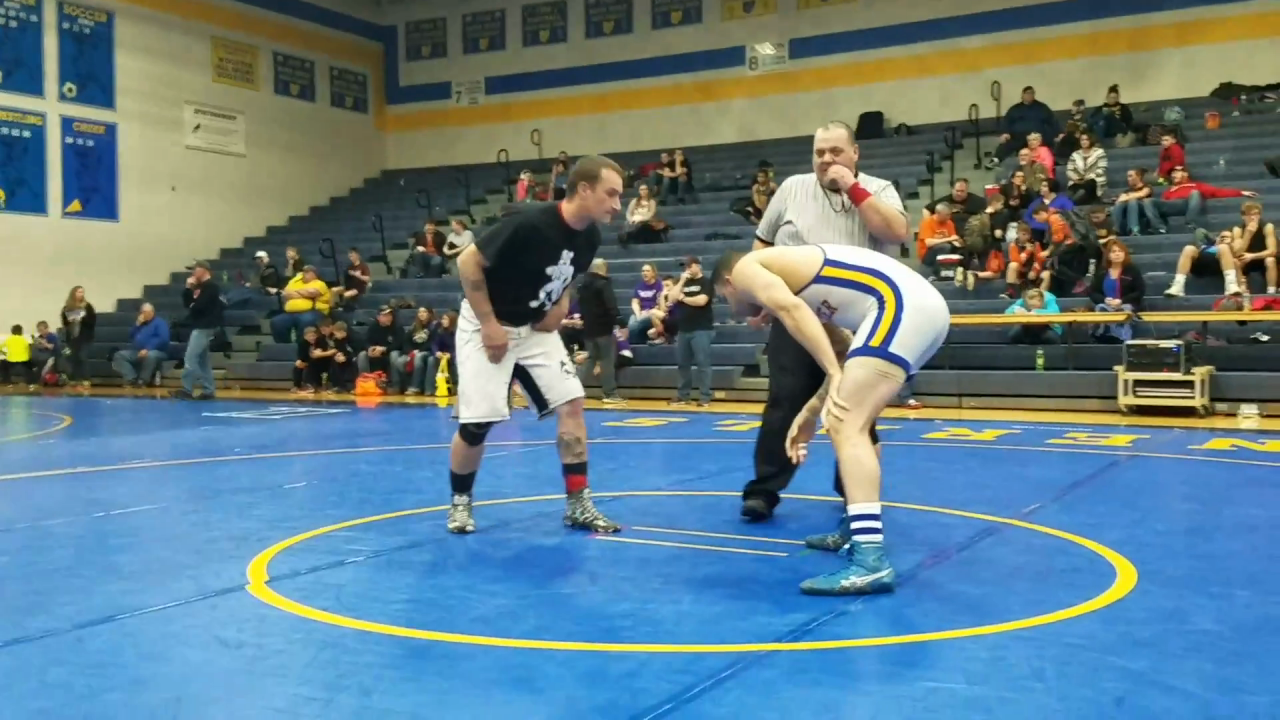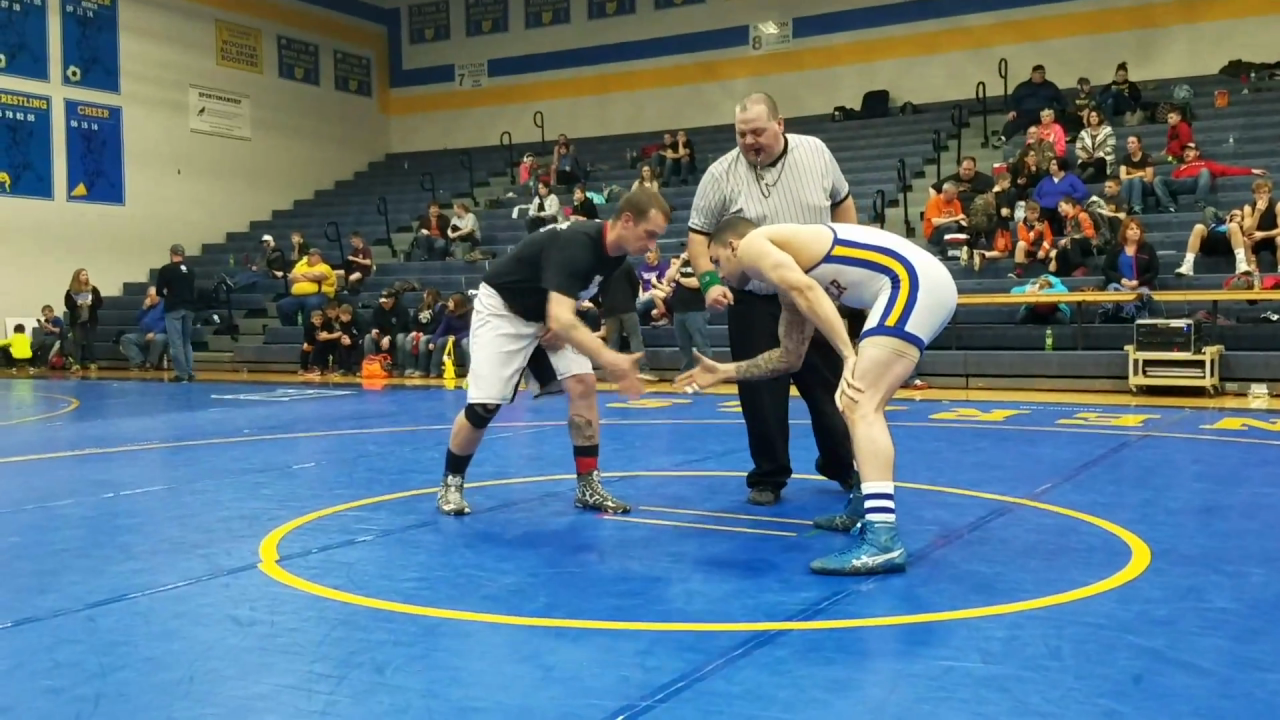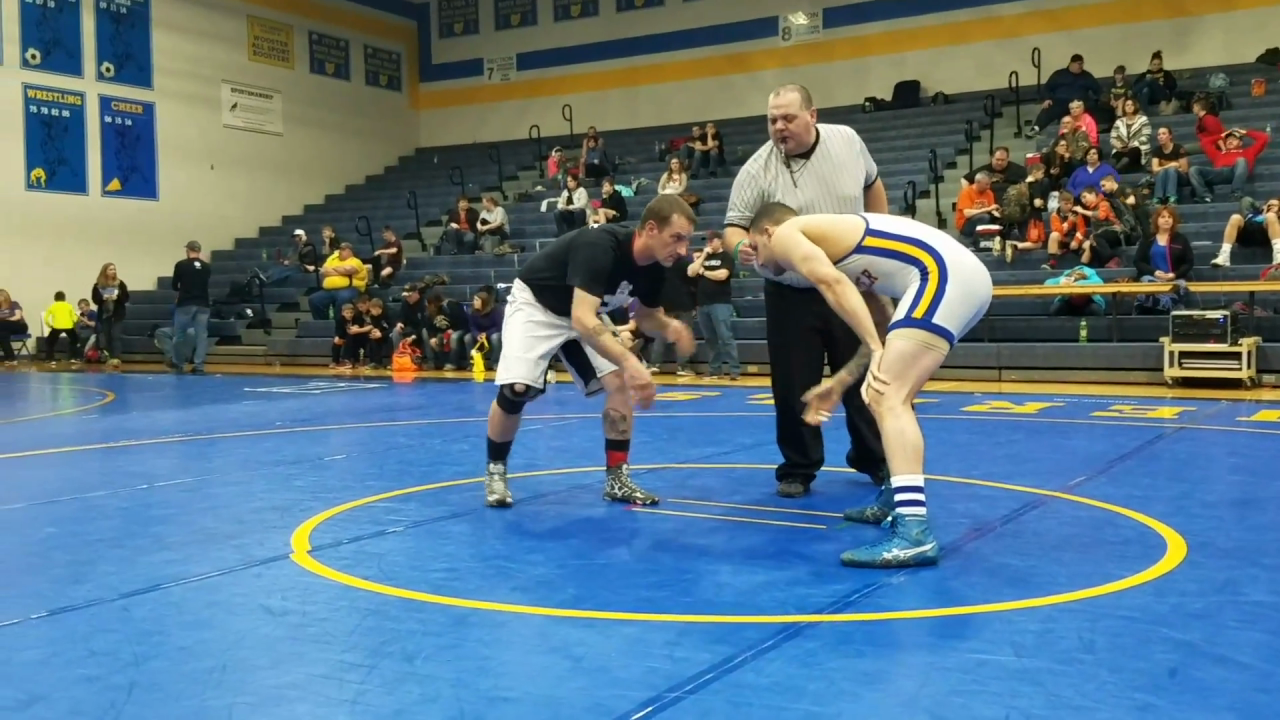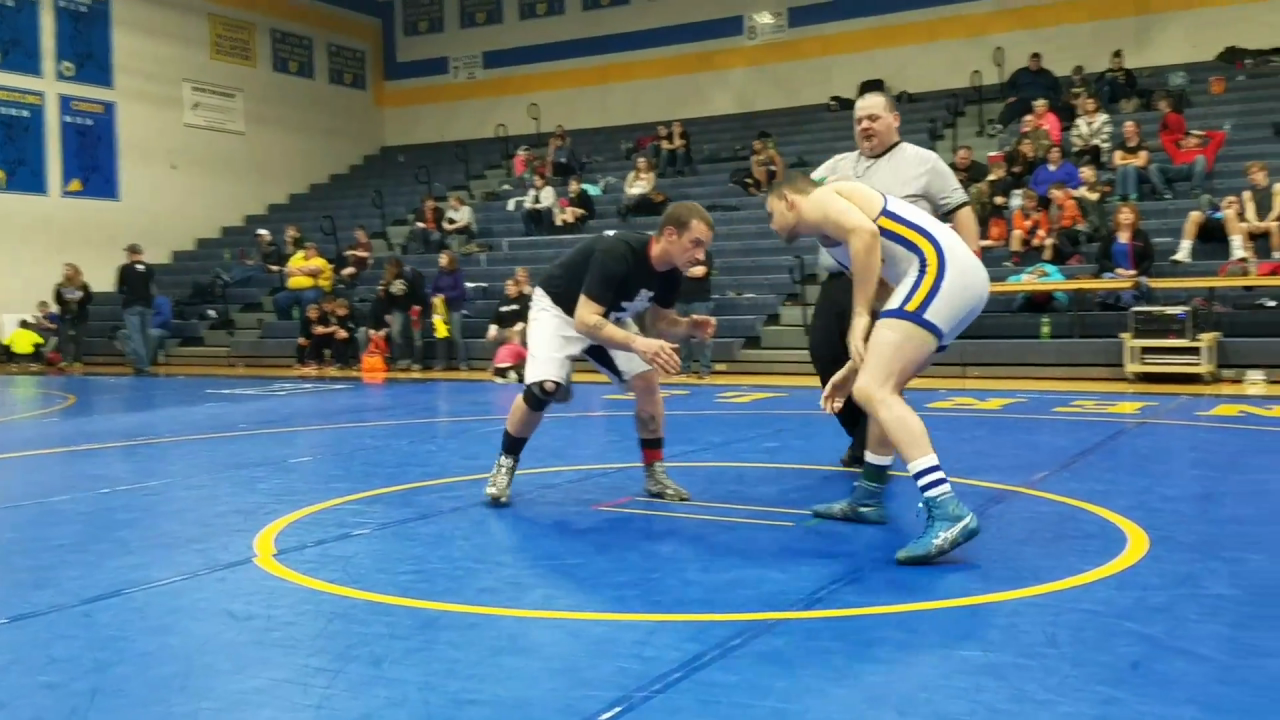
dt=1s
person 1, frame 1
left shoulder: (878, 190)
right shoulder: (792, 189)
left elbow: (896, 232)
right elbow: (762, 243)
left wrist: (853, 188)
right knee: (785, 402)
right ankle: (763, 490)
person 1, frame 2
left shoulder: (816, 153)
right shoulder: (722, 174)
left elbow: (842, 203)
right elbow: (699, 234)
right wrist: (710, 281)
right hip: (754, 305)
left knee: (828, 388)
right knee: (761, 395)
left ankle: (844, 467)
right ankle: (768, 477)
person 1, frame 3
left shoulder: (847, 141)
right shoulder: (758, 169)
left elbow: (872, 186)
right elbow: (735, 225)
right wrist: (740, 247)
right hip: (792, 297)
right knee: (794, 385)
left ankle: (874, 460)
right ankle: (797, 469)
person 1, frame 4
left shoulder: (924, 162)
right shoulder: (839, 165)
left elbow: (961, 211)
right wrist: (821, 183)
right hip: (837, 285)
right knee: (827, 360)
right ankle: (862, 440)
person 2, frame 1
left shoulder: (745, 269)
right shoulder: (784, 271)
left elbow: (792, 310)
right elbow: (844, 354)
left wrist: (836, 378)
right wrist: (810, 412)
left hip: (900, 304)
right hip: (926, 304)
left knee: (844, 426)
right knee: (853, 422)
left ankle: (870, 561)
right ankle: (858, 530)
person 2, frame 2
left shoulder: (752, 245)
right shoulder: (783, 267)
left elbow: (808, 289)
right elbow: (791, 356)
left wrist: (849, 357)
right wrist: (725, 372)
left hip: (911, 281)
right hip: (927, 282)
left knee: (859, 406)
right knee: (863, 403)
left ankle: (882, 540)
right ankle: (867, 507)
person 2, frame 3
left shoulder: (785, 235)
right shoulder: (821, 239)
left elbow: (833, 283)
right elbow: (873, 326)
left wrist: (877, 350)
right wrist: (838, 384)
left hip: (944, 274)
right hip: (966, 273)
left knee: (886, 398)
right knee: (894, 394)
left ankle: (914, 533)
right ankle: (899, 500)
person 2, frame 4
left shoulder: (816, 202)
right shoulder: (836, 225)
left elbow: (865, 232)
right elbow: (889, 329)
left wrist: (859, 319)
right wrist: (853, 367)
left hip: (941, 270)
right hip: (963, 274)
left knee: (872, 391)
right knee: (881, 385)
left ankle: (947, 513)
right ankle: (869, 495)
person 3, frame 1
left shoulder: (590, 236)
right shoulder: (528, 223)
right elbow: (468, 262)
left wrist: (561, 305)
right wrist: (489, 324)
left hip: (535, 328)
right hip: (486, 326)
left knee: (571, 404)
right knee: (477, 422)
left ankle: (579, 503)
right ankle: (460, 501)
person 3, frame 2
left shoulder: (616, 254)
right shoulder: (575, 244)
right elbow: (560, 317)
left wrist: (567, 318)
right wrist: (609, 360)
left hip: (549, 316)
right hip: (503, 309)
left knee: (583, 384)
right knee: (484, 406)
left ankle: (588, 487)
right ankle: (451, 483)
person 3, frame 3
left shoulder: (653, 266)
right shoulder: (600, 245)
left elbow: (649, 318)
right elbow: (582, 318)
left wrist: (670, 329)
right wrist: (629, 361)
left hip: (586, 310)
right hip: (536, 304)
left knee: (620, 381)
right knee: (515, 390)
left ankle: (617, 479)
right ankle: (496, 470)
person 3, frame 4
left shoulder: (670, 272)
right shoulder: (616, 252)
left elbow: (660, 322)
right elbow: (585, 320)
left wrist: (690, 326)
right wrist: (638, 343)
left hip: (609, 316)
right hip: (557, 310)
left knee: (648, 381)
right knee: (543, 389)
left ankle: (655, 474)
right ankle: (506, 463)
